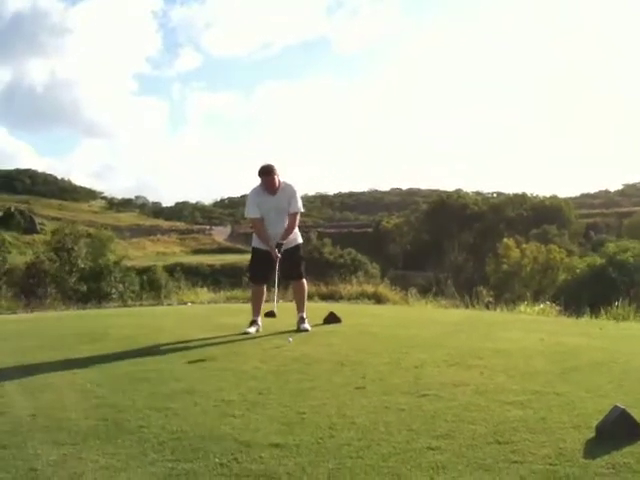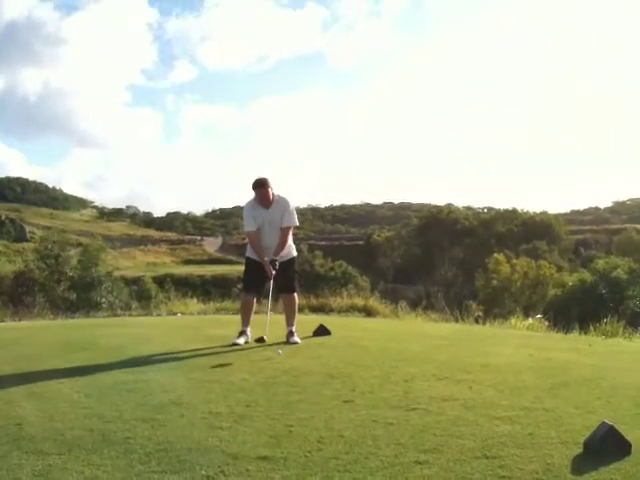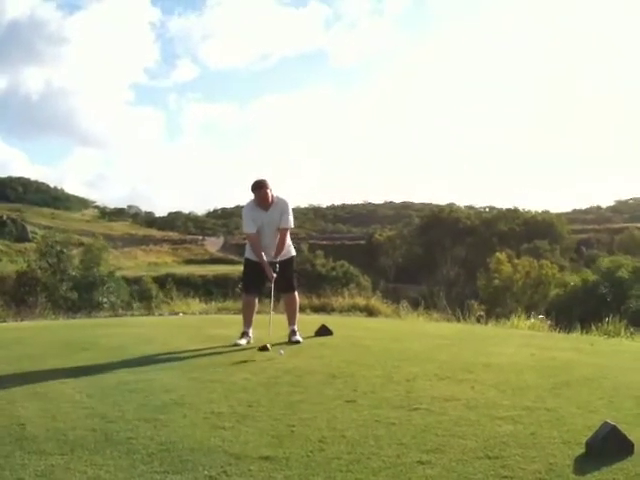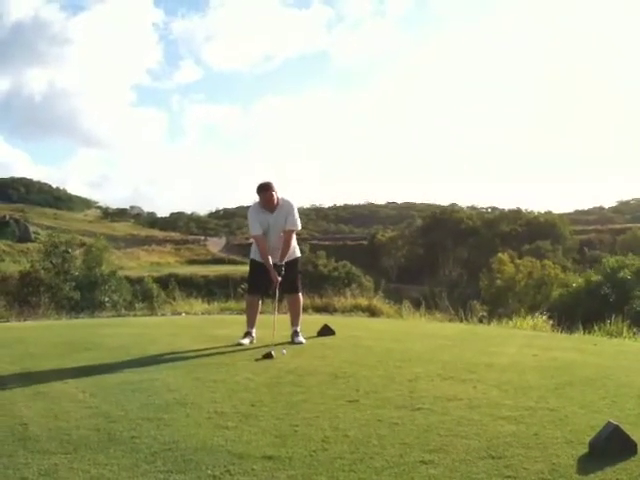
dt=0.3s
person 1, frame 1
left shoulder: (290, 191)
right shoulder: (254, 195)
left elbow: (294, 219)
right elbow: (256, 224)
left wrist: (282, 242)
right wrist: (270, 247)
left hip: (290, 242)
right hip: (262, 245)
left knee: (298, 279)
right knee: (257, 282)
left ankle: (302, 318)
right ankle: (256, 320)
person 1, frame 2
left shoulder: (285, 204)
right shoulder: (249, 208)
left elbow: (286, 233)
right elbow: (253, 238)
left wrist: (275, 258)
right wrist: (265, 262)
left hip: (284, 255)
right hip: (256, 256)
left knee: (290, 292)
right knee: (248, 292)
left ankle: (291, 331)
right ankle: (244, 331)
person 1, frame 3
left shoulder: (283, 205)
right shoulder: (248, 210)
left elbow: (283, 235)
right elbow: (253, 240)
left wrist: (275, 260)
right wrist: (265, 265)
left hip: (283, 255)
right hip: (255, 257)
left knee: (290, 291)
right knee: (249, 293)
left ankle: (293, 330)
right ankle: (247, 332)
person 1, frame 4
left shoulder: (289, 207)
right shoulder: (253, 211)
left elbow: (289, 237)
right elbow: (260, 243)
left wrist: (281, 263)
right wrist: (271, 269)
left hip: (288, 256)
right hip: (261, 258)
left knee: (294, 292)
right knee: (253, 294)
left ankle: (296, 331)
right ankle: (250, 332)
